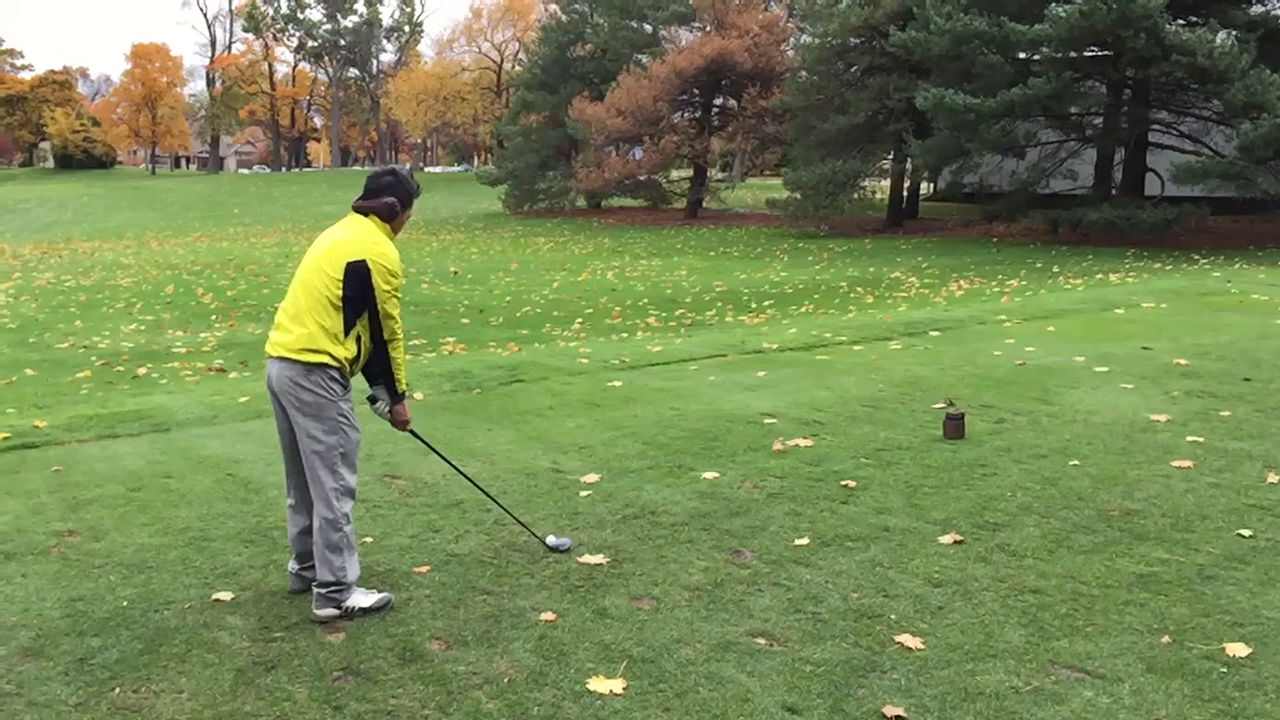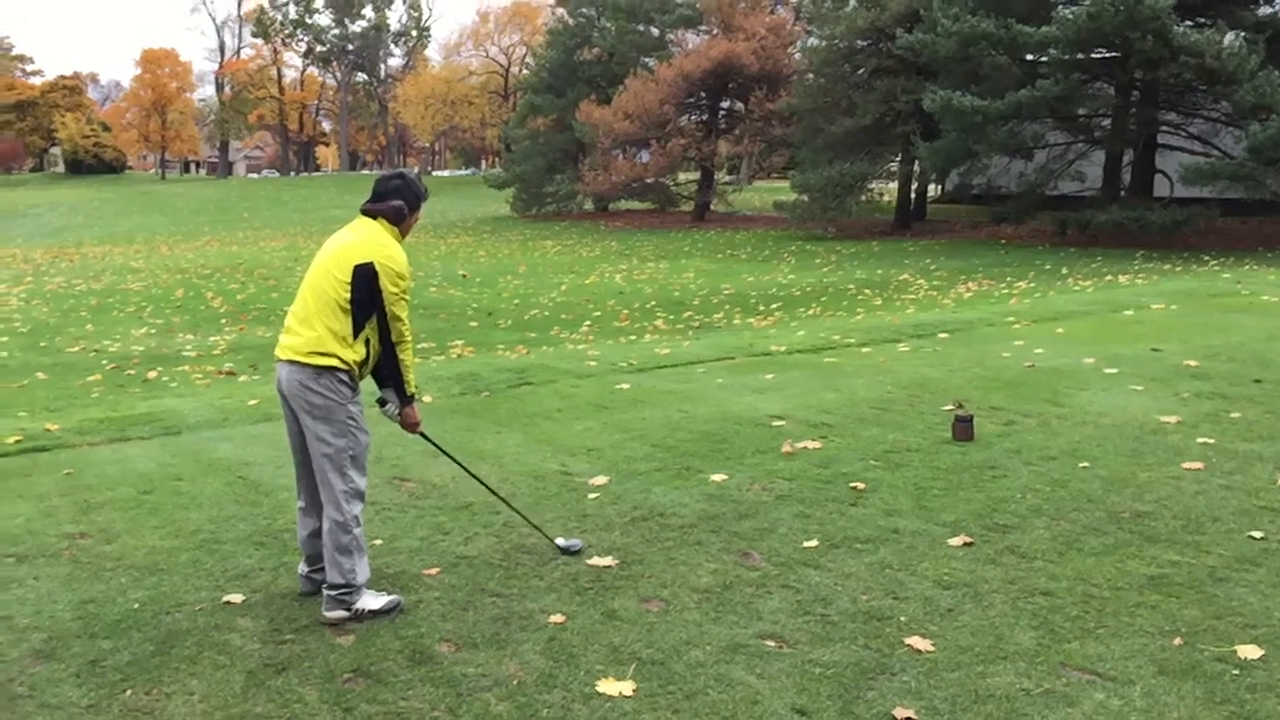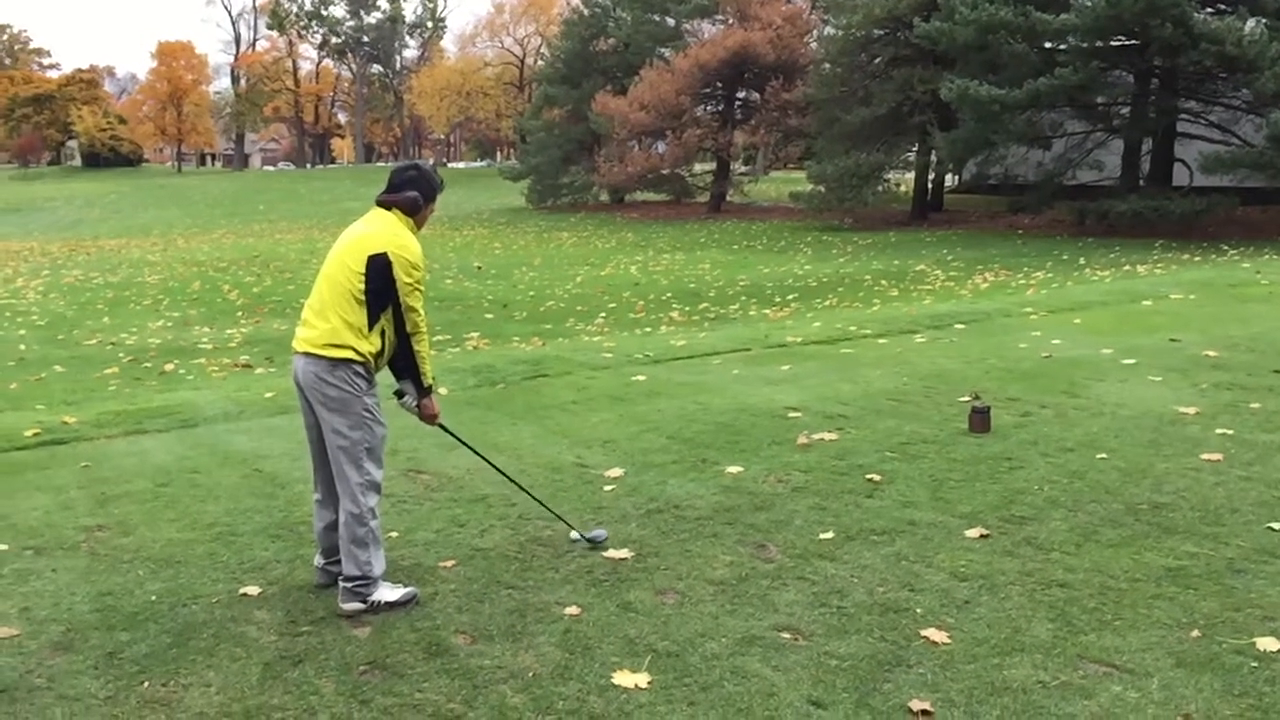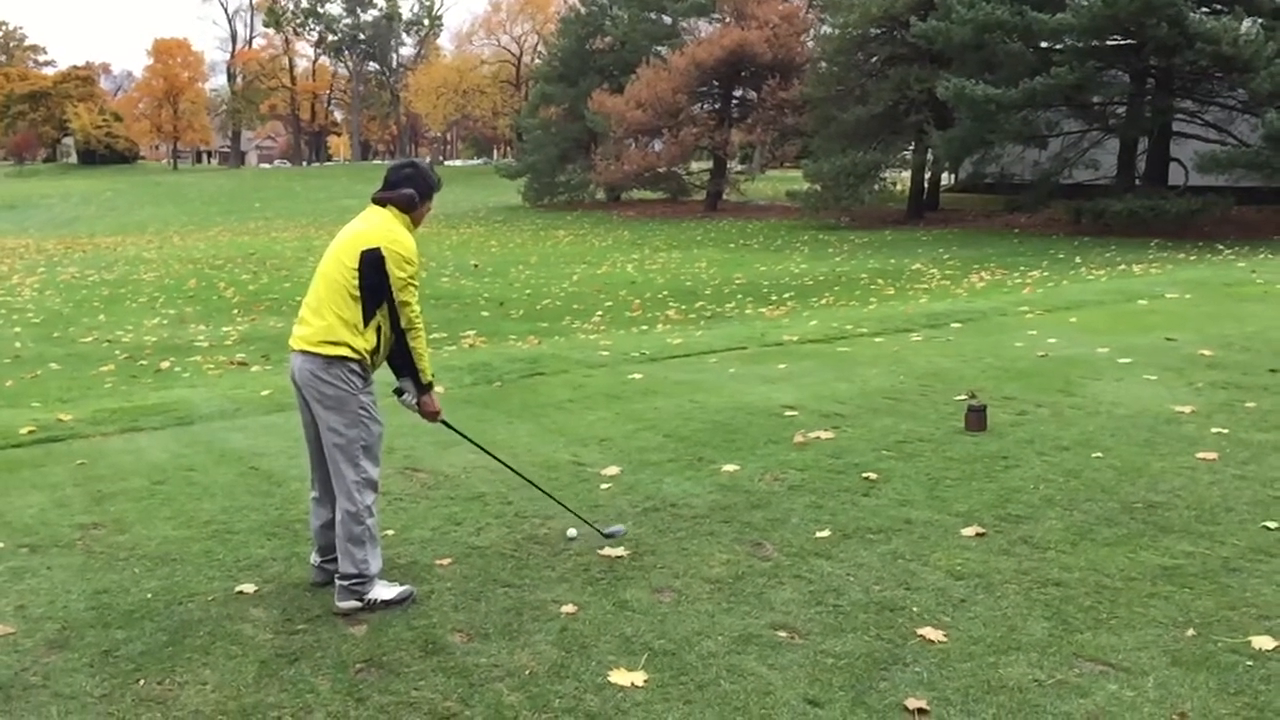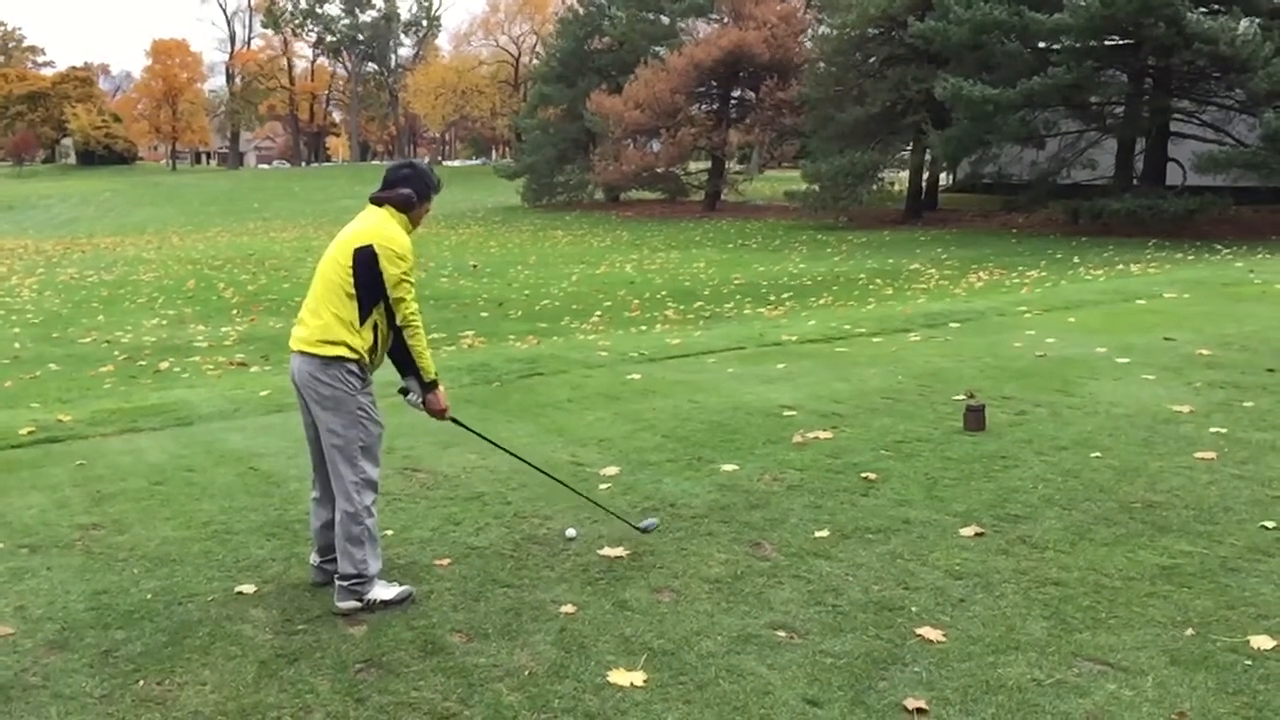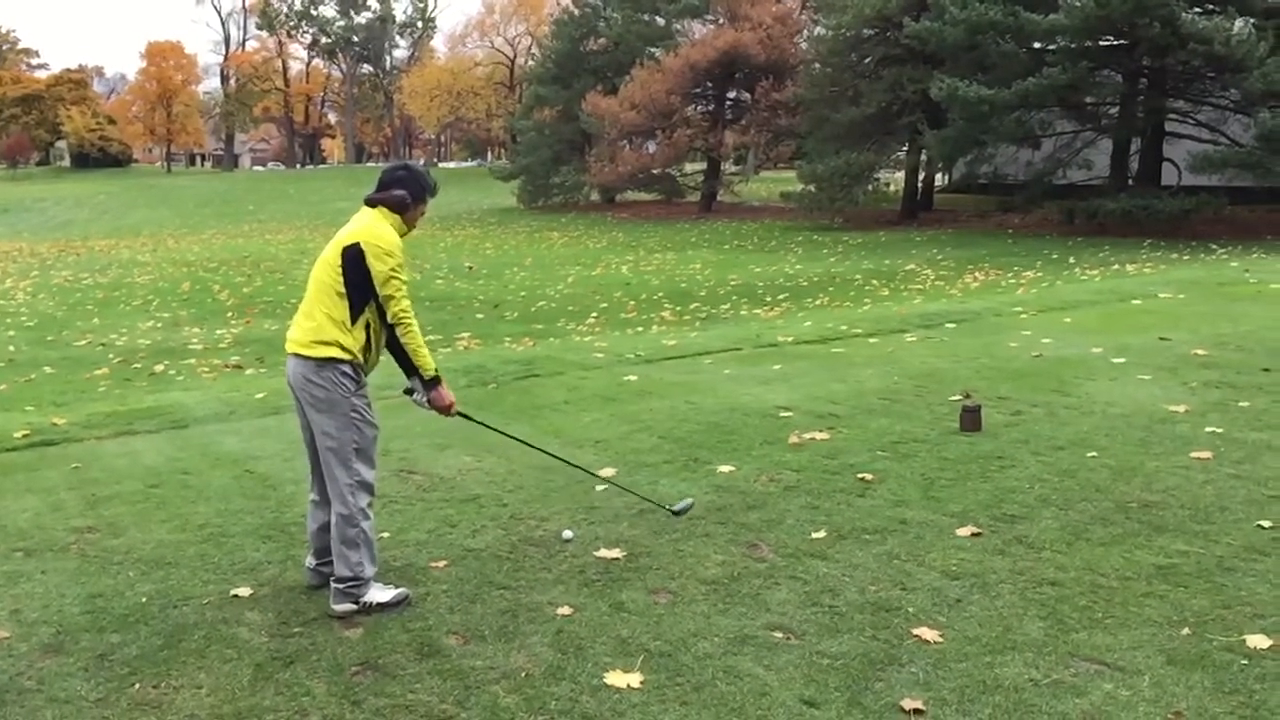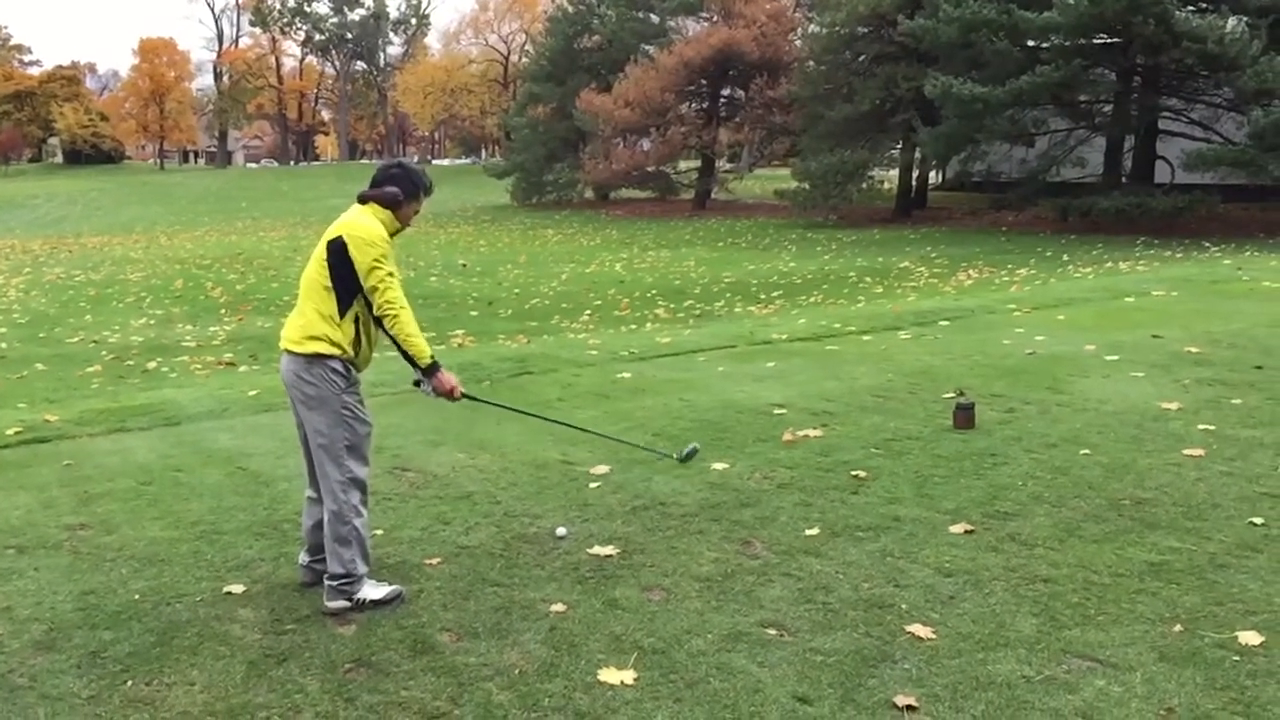
dt=0.7s
person 1, frame 1
left shoulder: (341, 233)
right shoulder: (378, 252)
right elbow: (384, 330)
left wrist: (376, 387)
right wrist: (396, 396)
left hip: (282, 362)
right hip: (314, 372)
left knee: (305, 478)
right knee: (333, 484)
left ankle: (306, 565)
right ankle: (334, 591)
person 1, frame 2
left shoulder: (350, 236)
right shoulder: (386, 255)
right elbow: (394, 333)
left wrist: (387, 391)
right wrist: (406, 399)
left hip: (292, 364)
right hip: (323, 374)
left knee: (315, 480)
right knee: (343, 487)
left ankle: (316, 568)
right ankle: (344, 594)
person 1, frame 3
left shoulder: (367, 228)
right shoulder: (401, 245)
right elbow: (409, 324)
left wrist: (405, 382)
right wrist: (424, 390)
left hip: (309, 357)
right hip: (340, 367)
left knee: (332, 473)
right knee: (360, 479)
left ankle: (332, 561)
right ankle: (361, 586)
person 1, frame 4
left shoulder: (366, 225)
right shoulder: (396, 240)
right elbow: (405, 321)
left wrist: (406, 381)
right wrist: (424, 387)
left hip: (307, 355)
right hip: (337, 364)
left knee: (330, 470)
right knee: (357, 477)
left ankle: (328, 559)
right ankle: (357, 584)
person 1, frame 5
left shoulder: (366, 226)
right shoulder: (390, 238)
left elbow: (380, 316)
right elbow: (403, 319)
left wrist: (412, 380)
right wrist: (429, 384)
left hip: (308, 357)
right hip: (336, 364)
left knee: (331, 471)
right knee: (356, 477)
left ankle: (328, 560)
right ankle: (357, 584)
person 1, frame 6
left shoulder: (363, 228)
right shoulder: (380, 238)
left elbow: (382, 317)
right elbow: (399, 318)
left wrist: (417, 379)
right wrist: (432, 380)
left hip: (306, 360)
right hip: (330, 366)
left knee: (330, 473)
right knee: (352, 479)
left ankle: (324, 562)
right ankle: (353, 587)
person 1, frame 7
left shoulder: (361, 228)
right shoulder: (365, 232)
left elbow: (389, 306)
right elbow: (389, 310)
left wrist: (424, 368)
right wrist: (432, 367)
left hip: (305, 358)
right hip: (323, 363)
left knee: (326, 469)
right knee: (345, 475)
left ankle: (317, 559)
right ankle: (346, 584)
